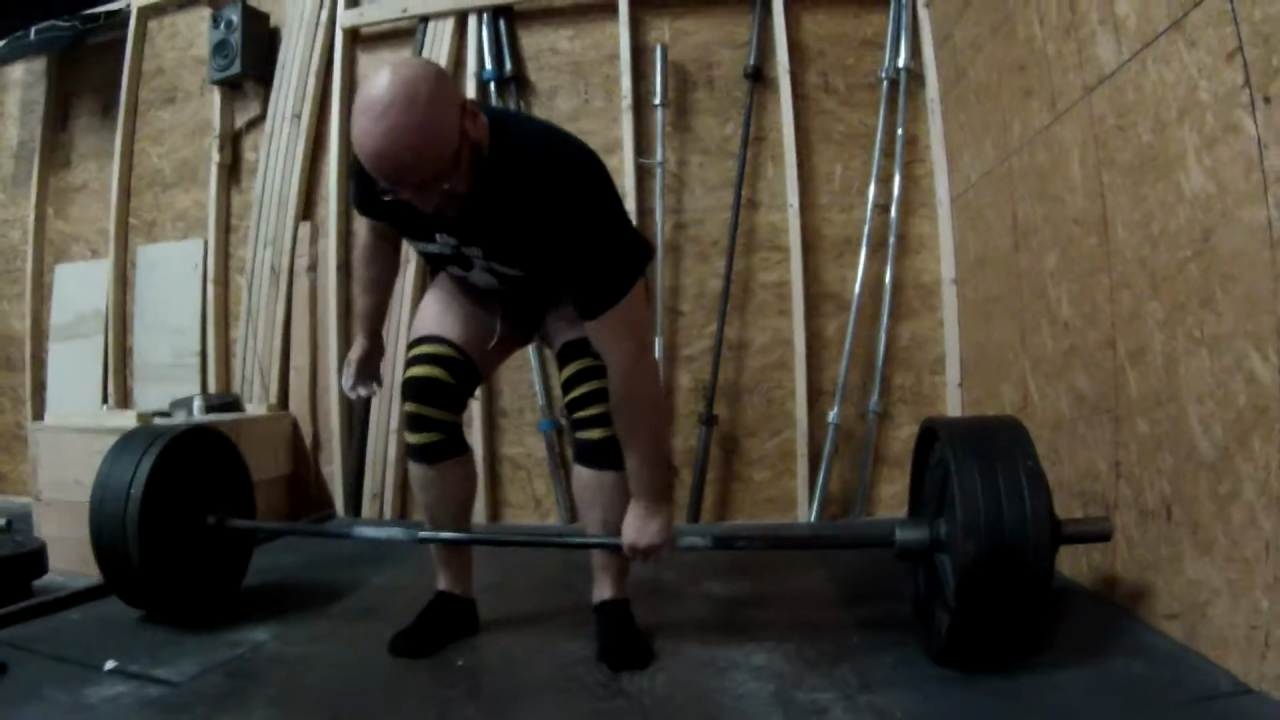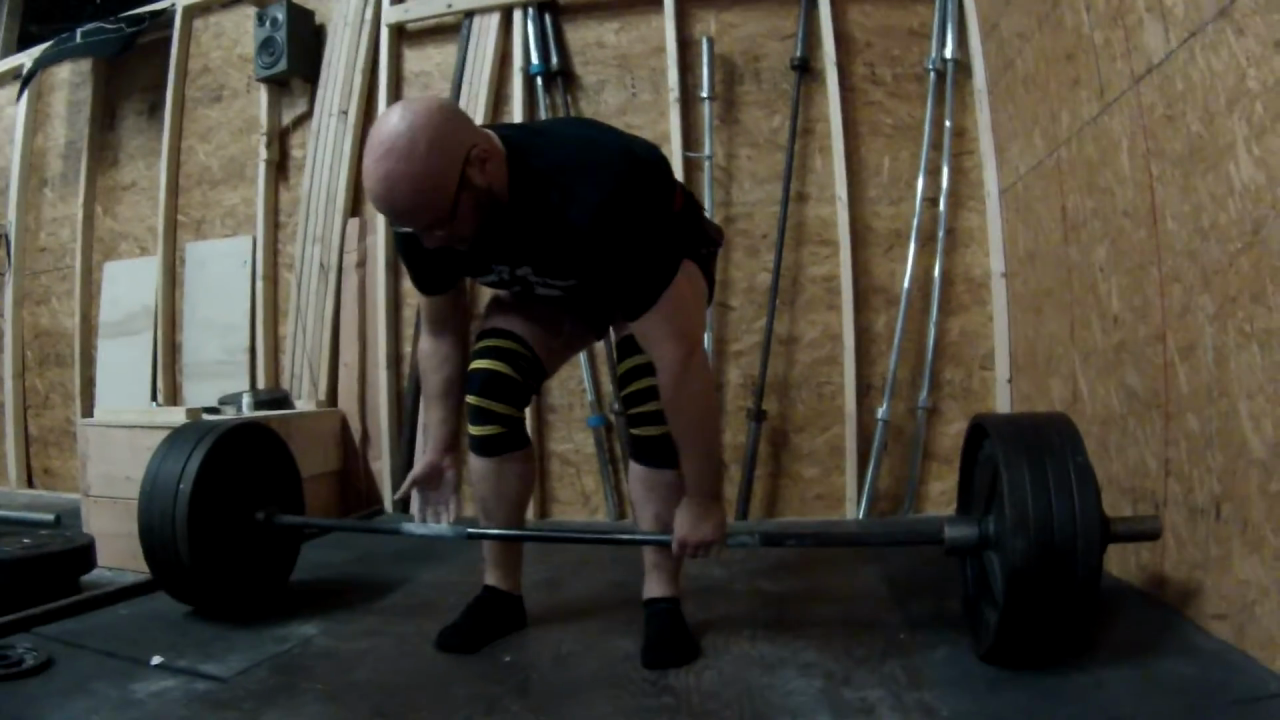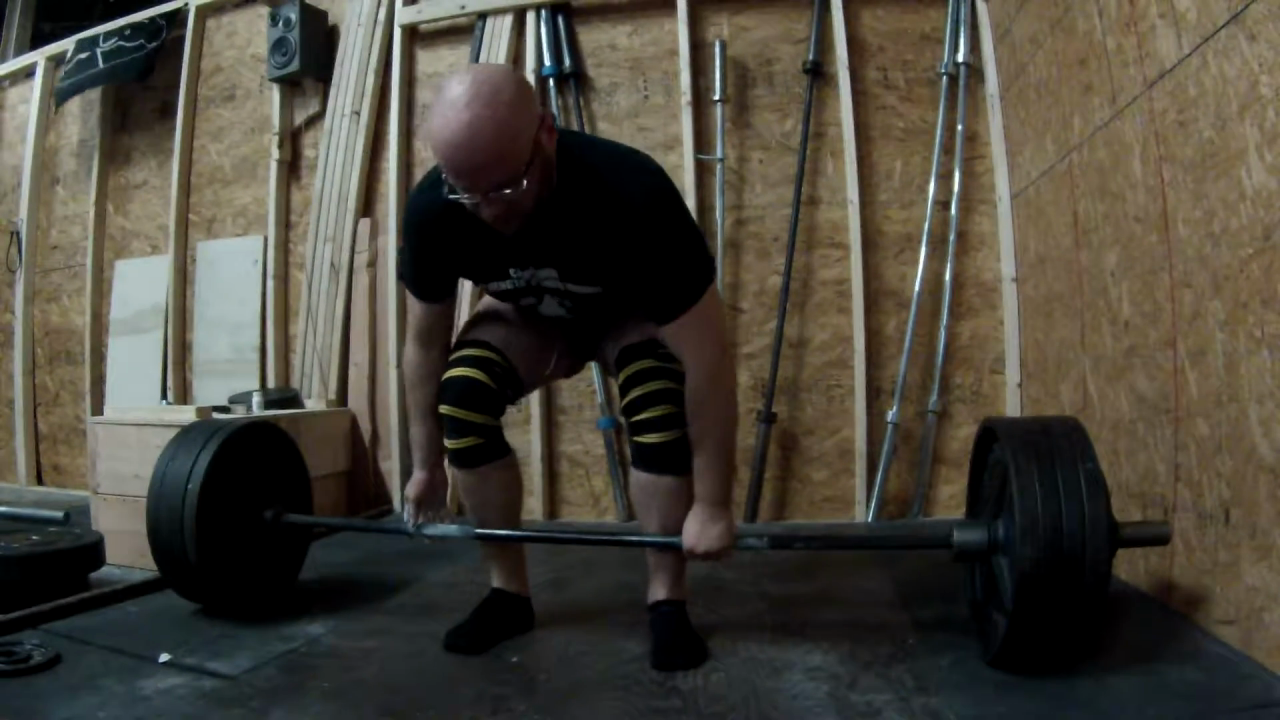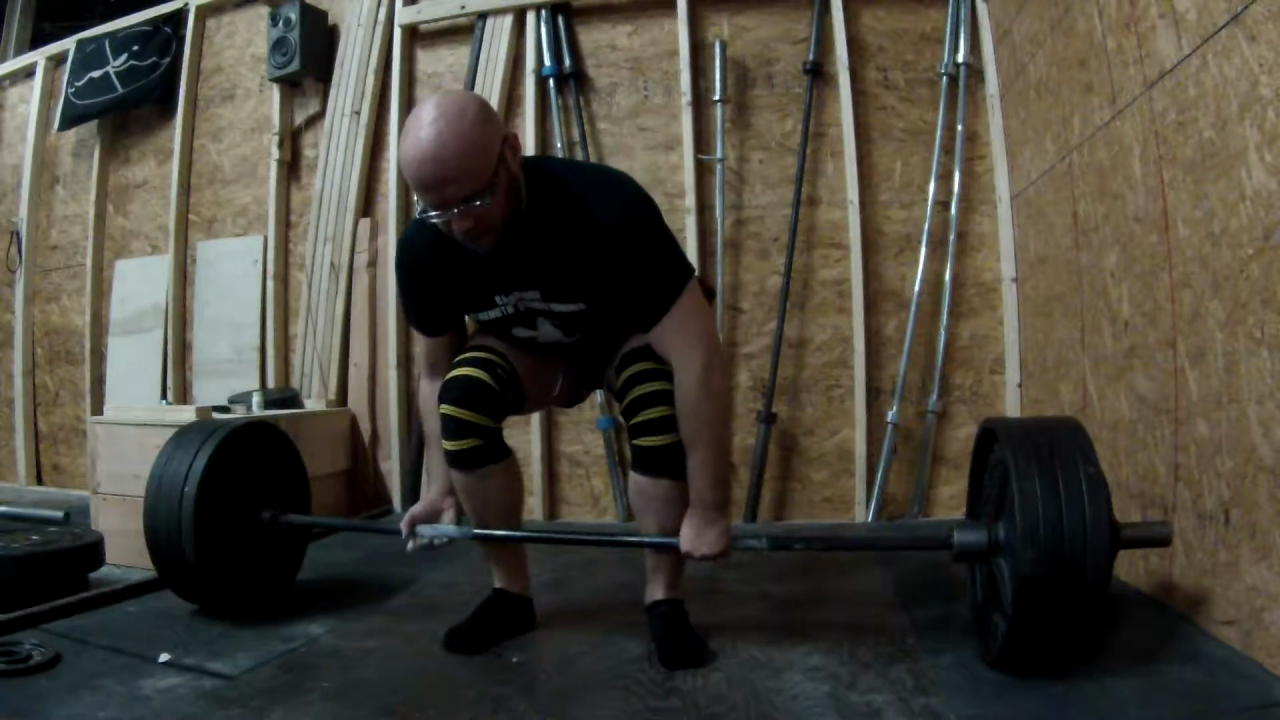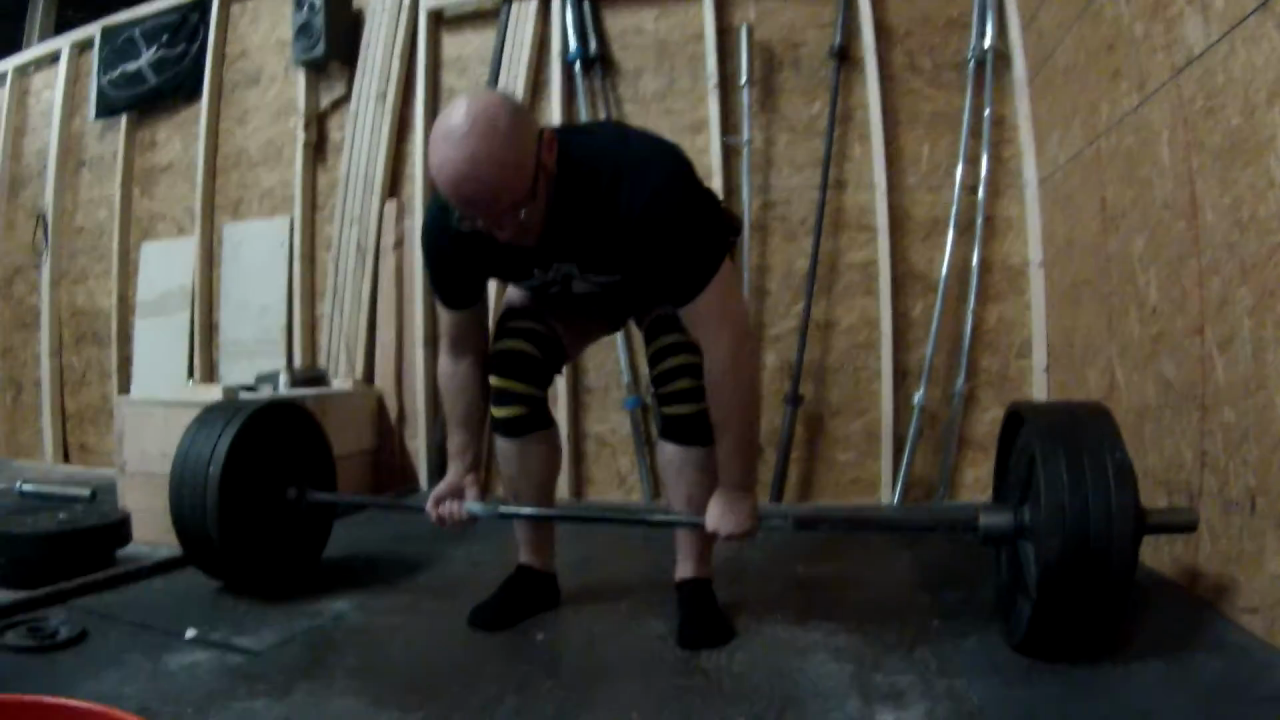
dt=0.7s
person 1, frame 1
left shoulder: (563, 184)
right shoulder: (382, 165)
left elbow: (630, 357)
right elbow: (375, 232)
left wrist: (650, 502)
right wrist: (367, 332)
left hip: (574, 287)
right hip: (471, 284)
left knee: (599, 413)
right knee: (424, 403)
left ankle: (610, 602)
right ankle: (454, 594)
person 1, frame 2
left shoulder: (594, 193)
right shoulder: (423, 208)
left elbow: (680, 356)
right elbow: (441, 333)
left wrist: (703, 498)
right wrist: (438, 448)
left hip: (662, 257)
right hip: (544, 283)
left knee: (652, 397)
right knee: (488, 394)
left ankle: (661, 599)
right ankle: (502, 591)
person 1, frame 3
left shoulder: (632, 196)
right shoulder: (431, 211)
left elbow: (707, 358)
right elbow: (425, 343)
left wrist: (711, 505)
right wrist: (426, 465)
left hip: (629, 312)
right hip: (528, 315)
left knee: (658, 405)
right knee: (461, 398)
left ankle: (666, 600)
right ankle: (508, 592)
person 1, frame 4
left shoulder: (605, 210)
right shoulder: (423, 249)
left elbow: (699, 359)
right elbow: (436, 373)
left wrist: (708, 509)
right wrist: (439, 488)
left hip: (628, 336)
right hip: (531, 350)
left knee: (659, 404)
right knee: (462, 400)
left ankle: (664, 599)
right ankle: (511, 592)
person 1, frame 5
left shoulder: (645, 186)
right shoulder: (449, 225)
left elbow: (728, 346)
right elbow: (459, 350)
left wrist: (735, 490)
right wrist: (462, 466)
left hip: (665, 274)
right hip: (558, 287)
left knee: (685, 386)
right knee: (509, 378)
left ankle: (693, 578)
right ankle: (535, 568)
